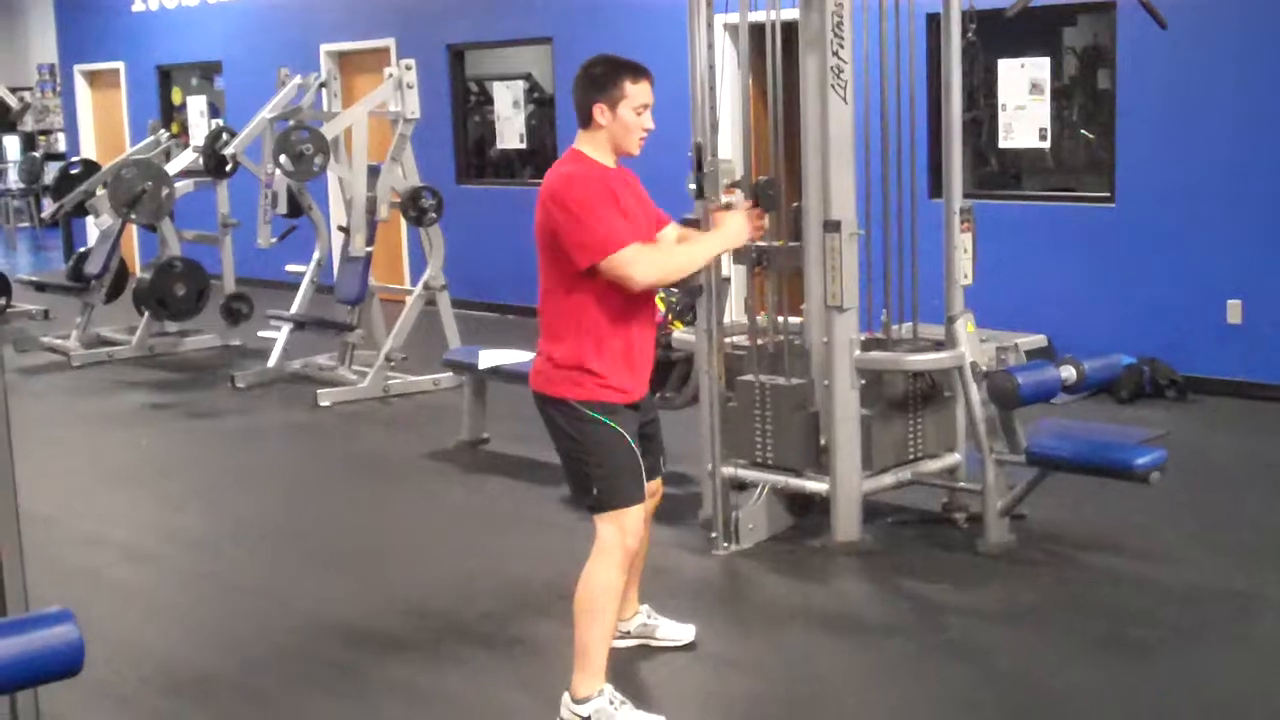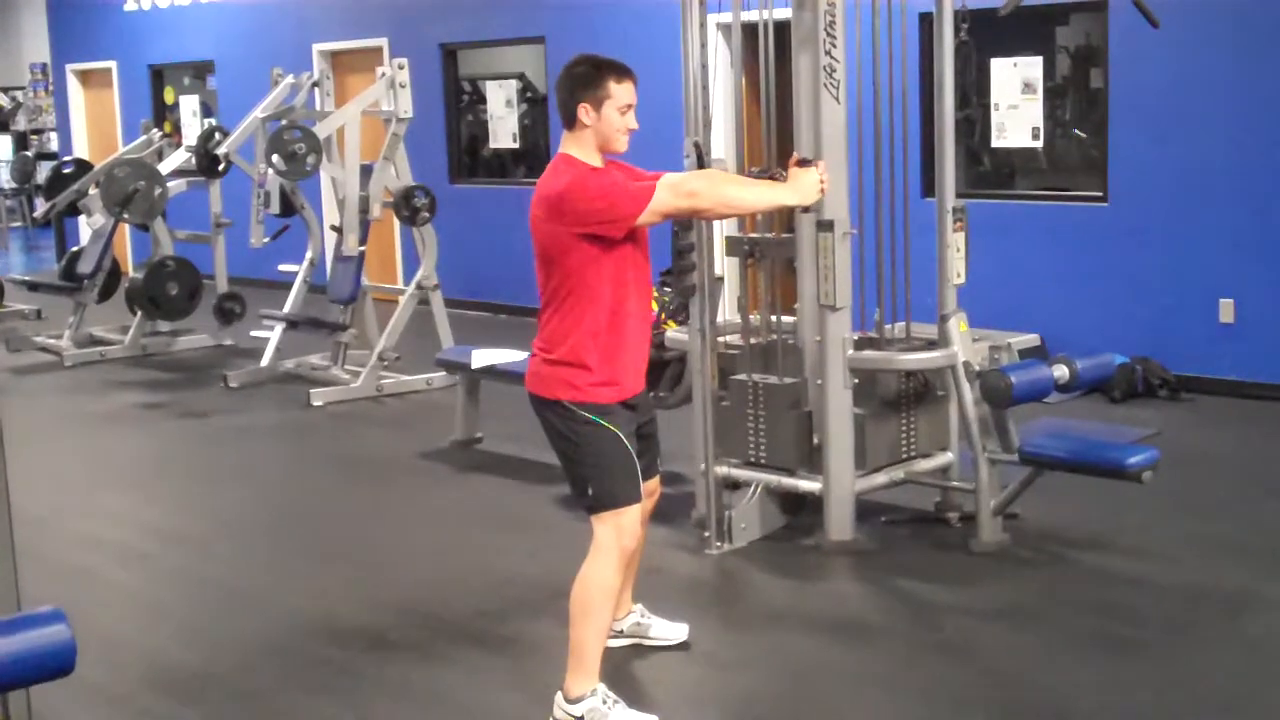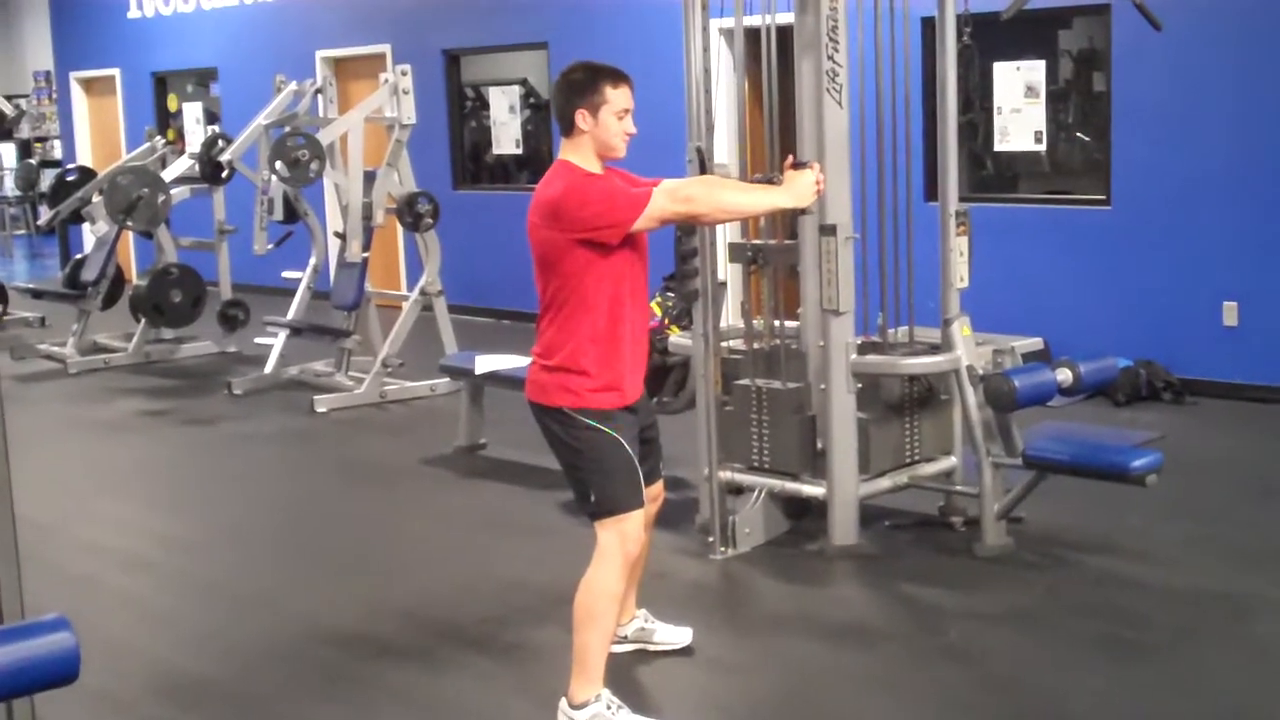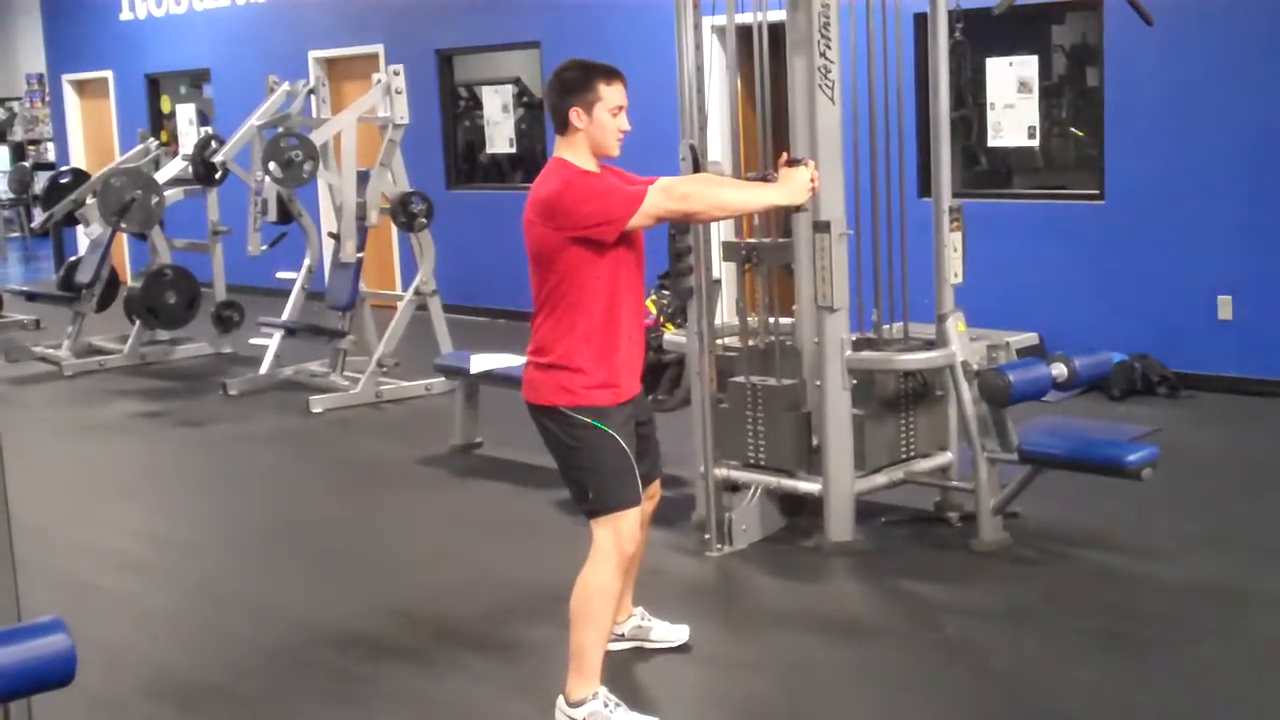
dt=1s
person 1, frame 1
left shoulder: (619, 181)
right shoulder: (573, 186)
left elbow: (666, 242)
right elbow: (644, 267)
left wrist: (719, 231)
right wrist: (720, 239)
left hip: (622, 379)
right hip: (584, 386)
left knee: (645, 495)
right knee: (620, 529)
left ankle: (625, 618)
person 1, frame 2
left shoulder: (610, 176)
right shoulder: (573, 187)
left elbow: (693, 184)
right elbow: (690, 199)
left wrist: (781, 184)
right wrist: (790, 194)
left hip: (618, 378)
right hip: (579, 388)
left knee: (644, 493)
right knee: (617, 528)
left ankle: (620, 616)
person 1, frame 3
left shoulder: (609, 183)
right shoulder: (571, 193)
left elbow: (689, 190)
right elbow: (686, 204)
left wrist: (778, 188)
right wrist: (786, 198)
left hip: (617, 384)
right hip: (580, 393)
left knee: (648, 497)
right knee: (622, 534)
left ankle: (625, 622)
person 1, frame 4
left shoulder: (603, 180)
right shoulder: (566, 190)
left elbow: (684, 187)
right elbow: (681, 203)
left wrist: (773, 185)
right wrist: (781, 194)
left hip: (614, 382)
right hip: (577, 392)
left knee: (645, 496)
right knee: (618, 532)
left ankle: (621, 620)
